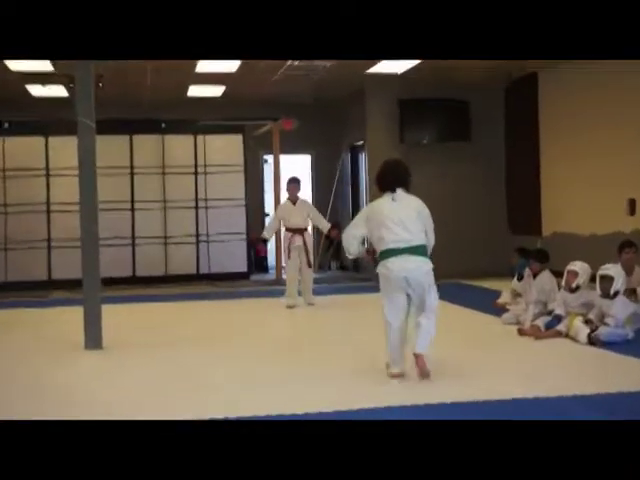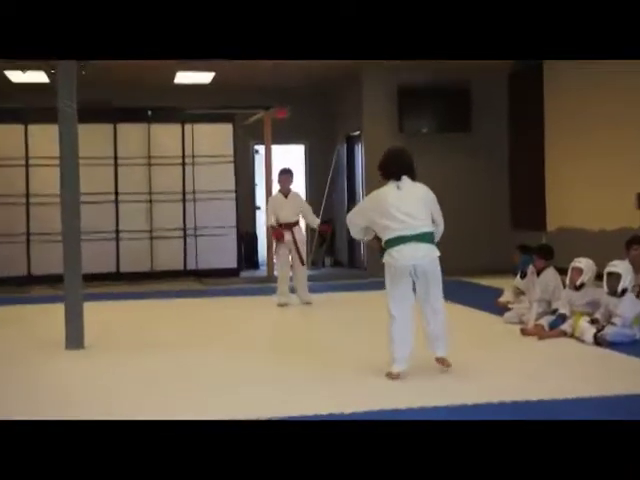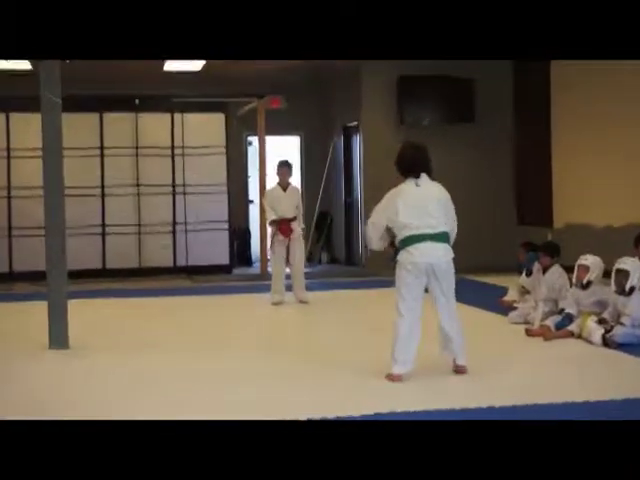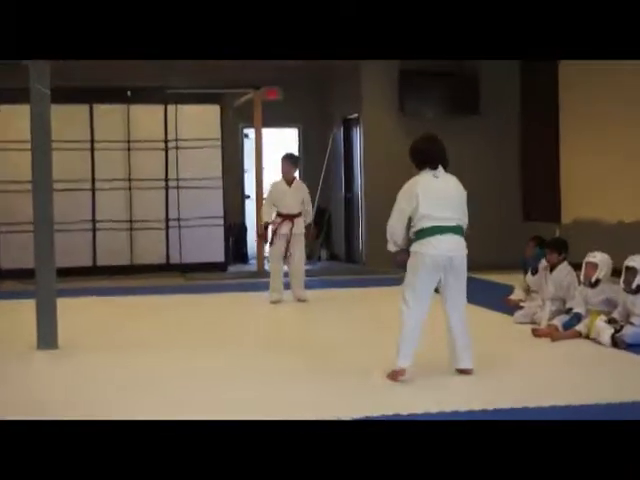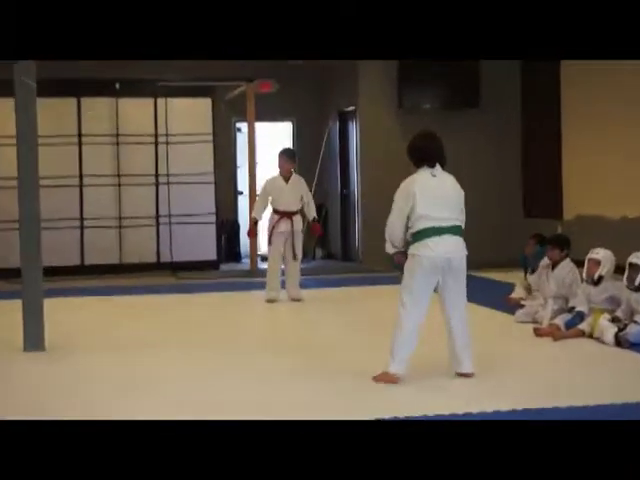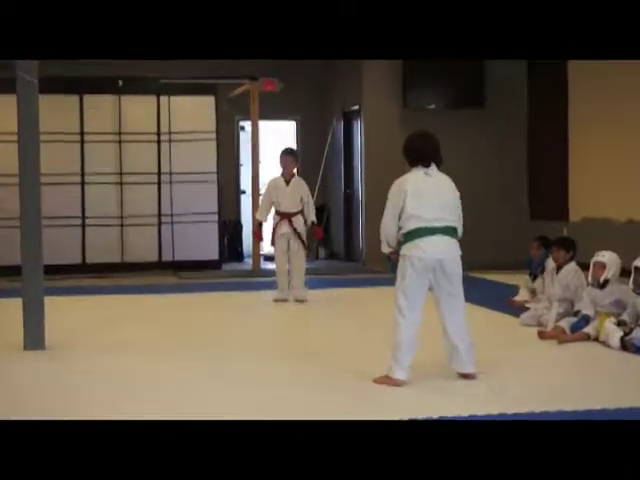
dt=0.2s
person 1, frame 1
left shoulder: (373, 209)
right shoulder: (417, 204)
left elbow: (349, 236)
right elbow: (430, 238)
left wrist: (364, 251)
left hip: (391, 267)
right hip: (419, 264)
left knee: (394, 318)
right knee: (427, 311)
left ankle: (396, 366)
person 1, frame 2
left shoulder: (377, 197)
right shoulder: (423, 190)
left elbow: (353, 221)
right elbow: (439, 224)
left wrist: (374, 234)
left hip: (397, 256)
right hip: (426, 252)
left knee: (399, 311)
right knee: (434, 304)
left ankle: (398, 366)
right ankle: (440, 353)
person 1, frame 3
left shoulder: (396, 195)
right shoulder: (440, 190)
left elbow: (374, 227)
right elbow: (453, 226)
left wrist: (386, 243)
left hip: (413, 255)
right hip: (441, 253)
left knee: (407, 312)
right knee: (447, 308)
left ankle: (399, 368)
right ankle: (459, 361)
person 1, frame 4
left shoulder: (414, 185)
right shoulder: (456, 184)
left elbow: (396, 223)
right elbow: (463, 220)
left wrist: (399, 249)
left hip: (427, 249)
right hip: (456, 247)
left knee: (413, 307)
right knee: (456, 306)
left ankle: (402, 364)
right ankle: (464, 362)
person 1, frame 5
left shoulder: (411, 184)
right shoulder: (453, 183)
left elbow: (396, 223)
right elbow: (460, 219)
left wrist: (396, 249)
left hip: (425, 250)
right hip: (455, 247)
left knee: (411, 309)
right knee: (456, 308)
left ankle: (395, 369)
right ankle: (464, 365)
person 1, frame 6
left shoulder: (403, 183)
right shoulder: (448, 183)
left elbow: (389, 223)
right elbow: (457, 222)
left wrist: (392, 248)
left hip: (417, 250)
right hip: (448, 248)
left knee: (407, 312)
right knee: (453, 309)
left ankle: (398, 373)
right ankle: (466, 366)
person 2, frame 1
left shoulder: (305, 204)
right shoulder: (282, 207)
left elbow: (317, 218)
right elbow: (273, 223)
left wrist: (330, 230)
right wrist: (265, 238)
left hip: (305, 238)
right hip: (290, 240)
left knee: (307, 270)
right knee: (291, 271)
person 2, frame 2
left shoulder: (297, 197)
right shoulder: (273, 199)
left elbow: (307, 213)
right elbow: (271, 216)
left wrist: (320, 226)
right wrist: (274, 229)
left hip: (296, 234)
right hip: (281, 235)
left knee: (300, 266)
right knee: (282, 267)
left ankle: (304, 296)
right ankle: (283, 297)
person 2, frame 3
left shoulder: (296, 191)
right shoulder: (271, 193)
right elbow: (269, 211)
left wrist: (300, 228)
right wrist: (278, 224)
left hip: (294, 230)
right hip: (278, 231)
left knee: (298, 263)
right knee: (277, 265)
left ankle: (300, 294)
right ankle: (277, 296)
person 2, frame 4
left shoulder: (302, 186)
right shoulder: (275, 186)
left elbow: (307, 207)
right elbow: (268, 206)
left wrist: (308, 225)
right wrist: (265, 227)
left hip: (297, 226)
right hip: (280, 226)
left knee: (298, 261)
right knee: (276, 261)
left ankle: (299, 293)
right ankle: (276, 294)
person 2, frame 5
left shoulder: (300, 182)
right shoulder: (271, 182)
left elbow: (308, 202)
right elbow: (261, 201)
left wrist: (314, 221)
right wrist: (254, 223)
left hip: (295, 223)
right hip: (277, 222)
left knee: (294, 259)
right knee: (274, 258)
left ankle: (294, 292)
right ankle: (272, 292)
person 2, frame 6
left shoulder: (300, 184)
right shoulder: (273, 183)
left elbow: (308, 204)
right elbow: (265, 204)
left wrist: (313, 225)
right wrist: (259, 225)
left hip: (297, 223)
right hip: (280, 224)
left knee: (298, 259)
right knee: (280, 260)
left ankle: (298, 292)
right ankle: (282, 292)
